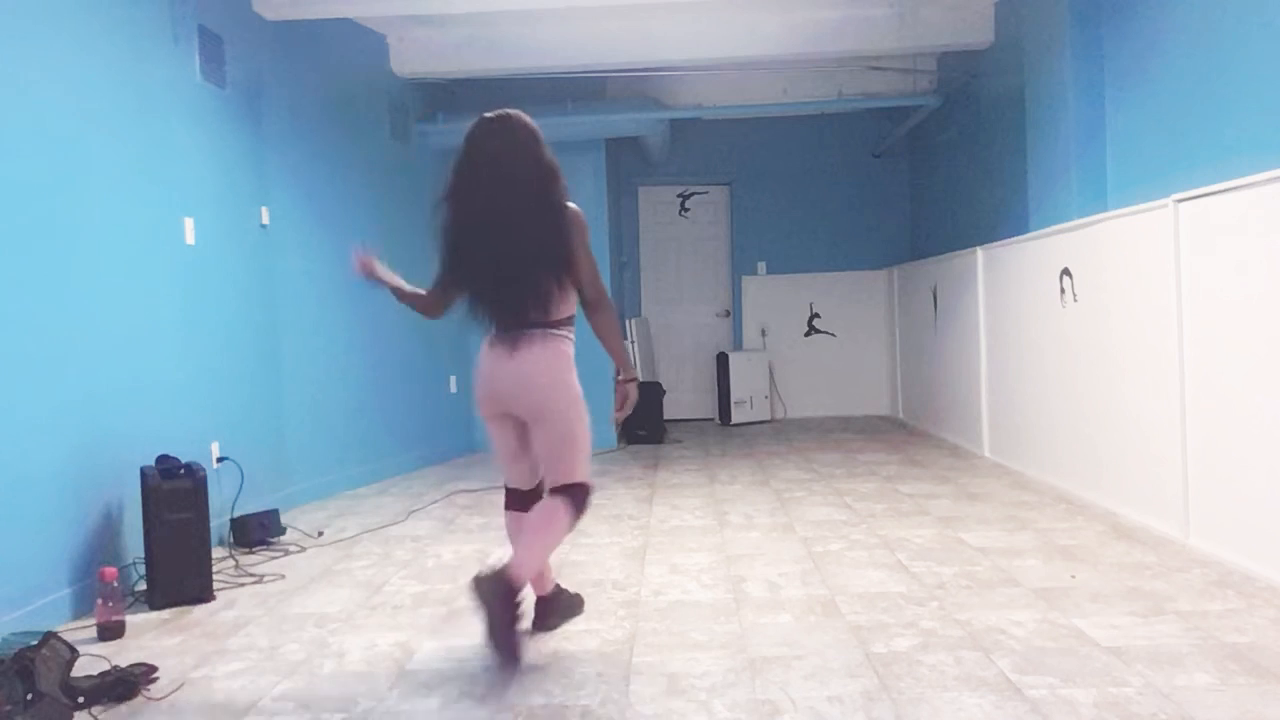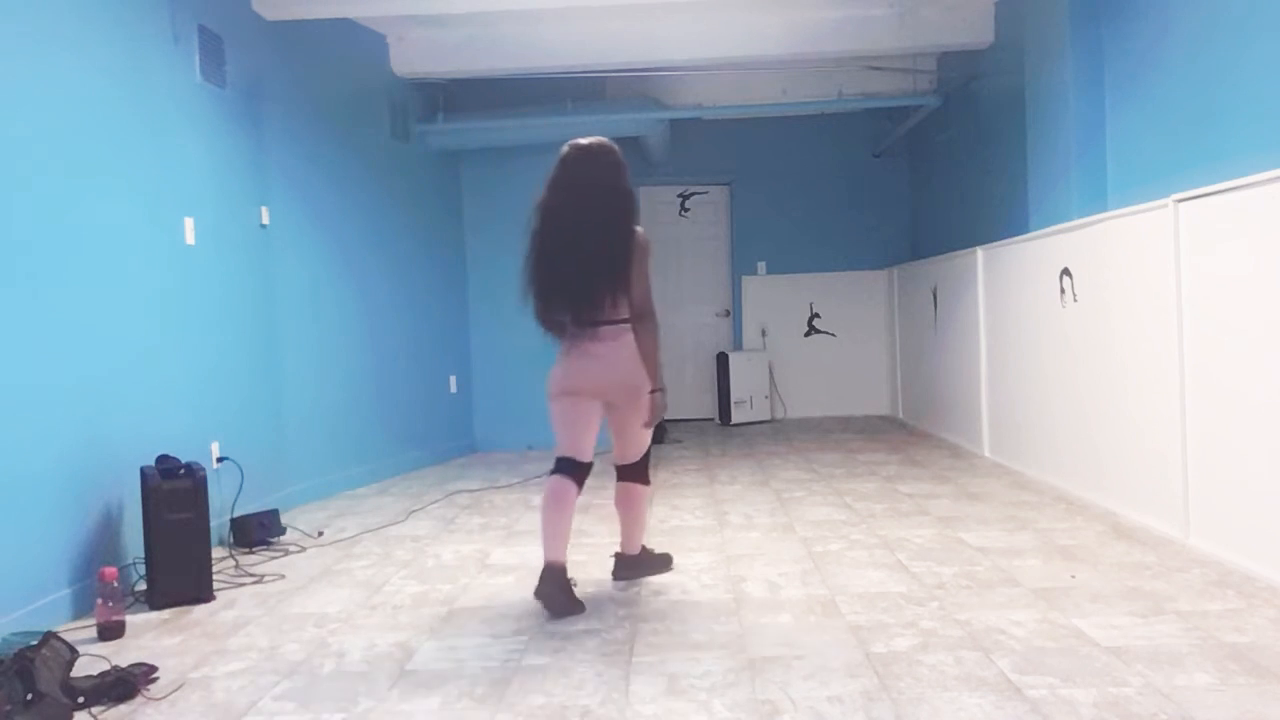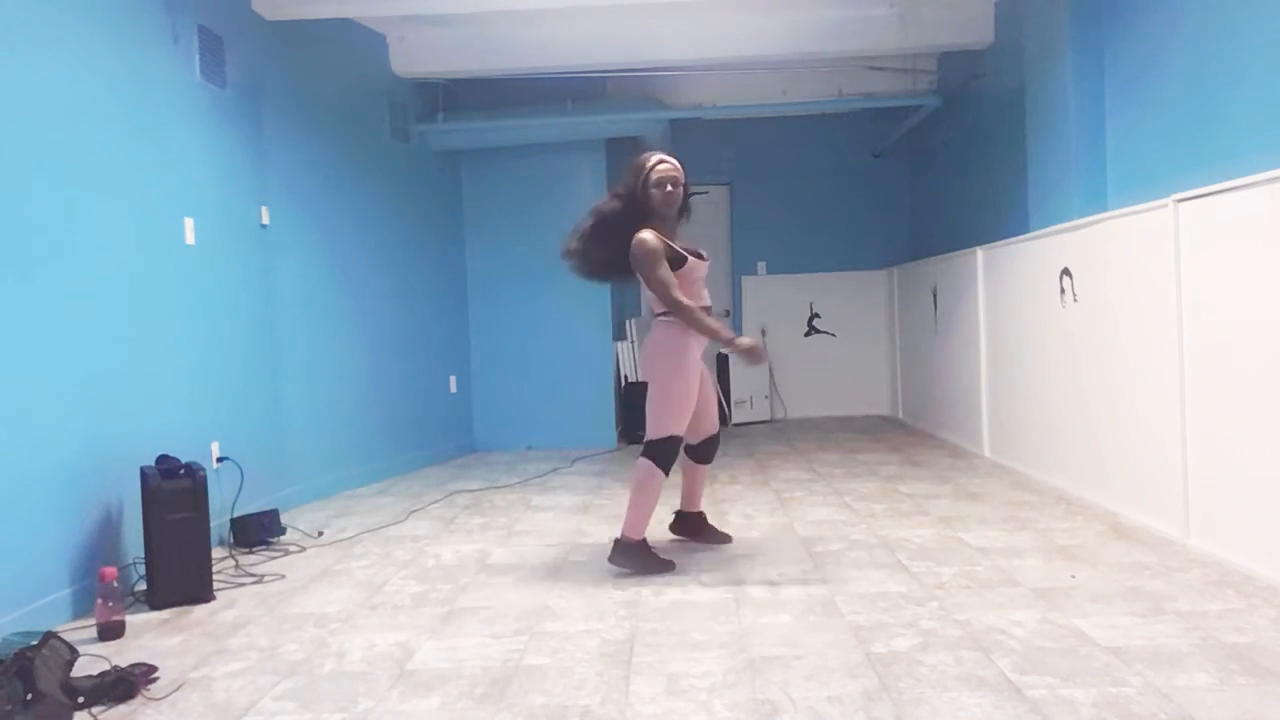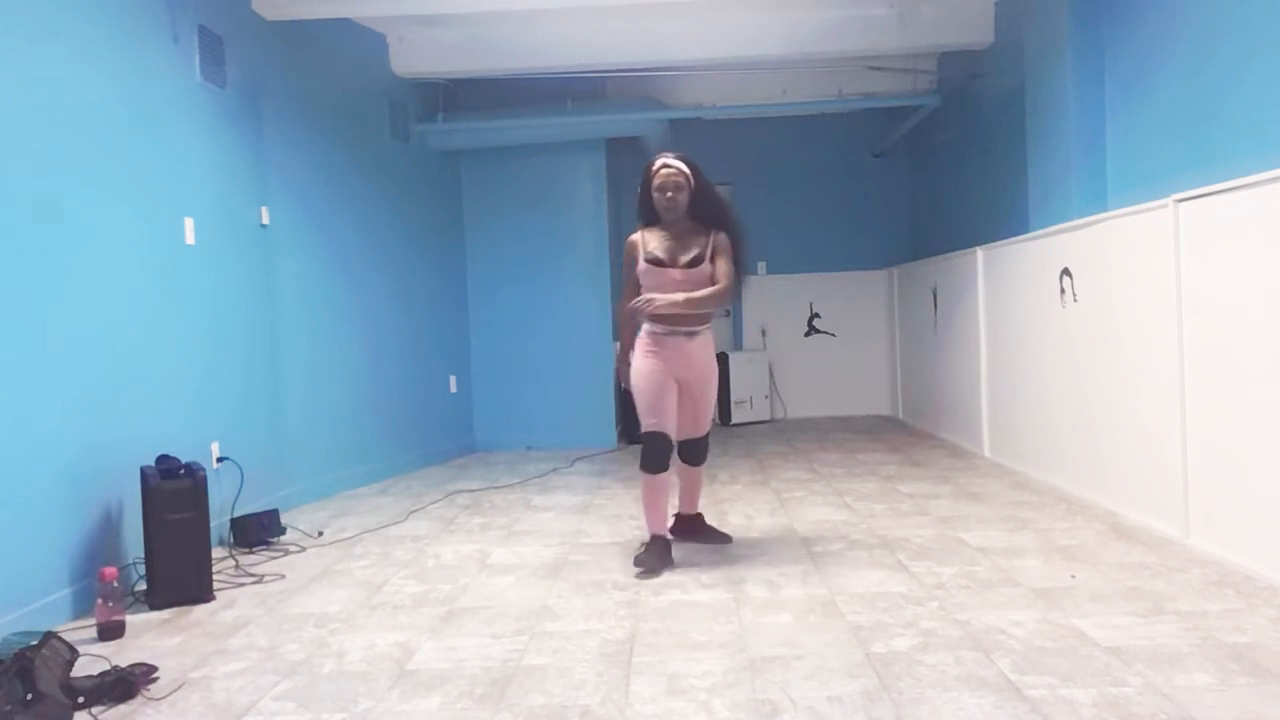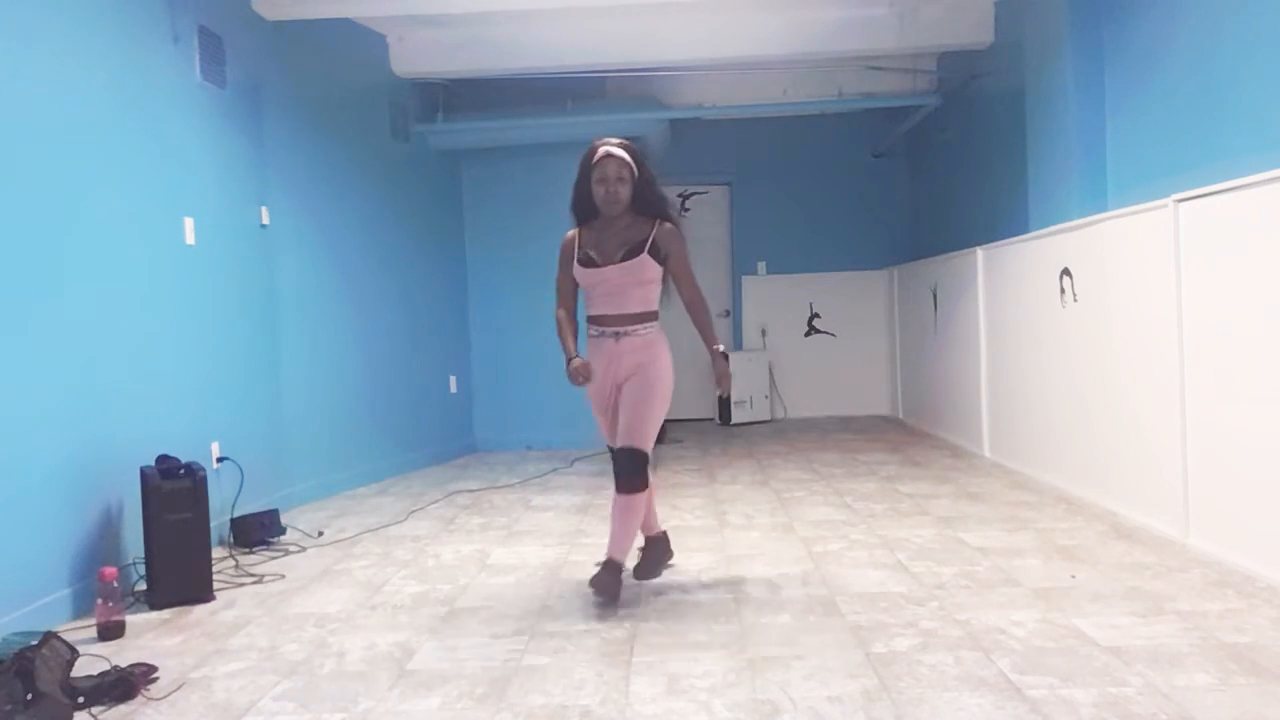
dt=0.7s
person 1, frame 1
left shoulder: (472, 228)
right shoulder: (564, 217)
left elbow: (433, 305)
right elbow: (596, 303)
left wrist: (380, 276)
right wrist: (625, 371)
left hip: (492, 369)
right hip: (547, 369)
left knee: (522, 489)
right knee: (570, 490)
left ankle: (546, 596)
right ankle: (508, 581)
person 1, frame 2
left shoulder: (549, 238)
right shoulder: (631, 239)
left elbow: (546, 313)
right elbow: (642, 315)
right wrist: (656, 383)
left hip: (572, 363)
right hip: (622, 360)
left knee: (568, 463)
right knee: (632, 462)
left ankle: (554, 570)
right ankle: (632, 554)
person 1, frame 3
left shoulder: (668, 239)
right shoulder: (646, 242)
right elbow: (677, 303)
right wrist: (733, 340)
left hip: (689, 349)
right hip: (674, 347)
left knee: (706, 436)
right knee: (663, 442)
left ankle: (690, 517)
right ankle: (629, 542)
person 1, frame 4
left shoulder: (716, 239)
right shoulder: (637, 242)
left elbow: (723, 290)
right elbow: (629, 304)
left wrist: (671, 301)
right wrist: (621, 358)
left hip: (698, 349)
right hip: (652, 352)
left knee: (694, 439)
right knee: (656, 442)
left ankle: (689, 519)
right ankle: (657, 539)
person 1, frame 5
left shoulder: (661, 233)
right shoulder: (574, 242)
left elbow: (691, 296)
right elbow: (564, 306)
left wrist: (716, 353)
right wrist: (571, 355)
left hip: (647, 353)
right hip: (598, 357)
left knee: (632, 457)
right knee: (623, 458)
left ankle: (612, 564)
right ankle: (656, 540)
